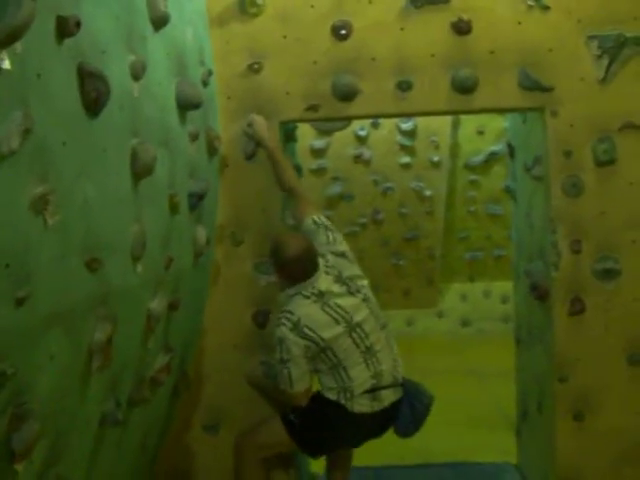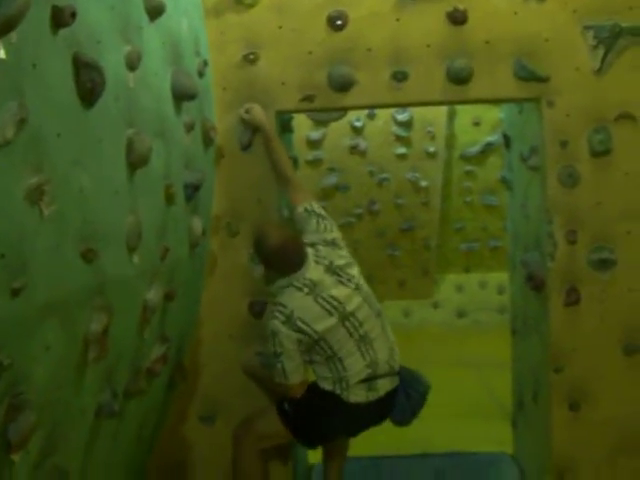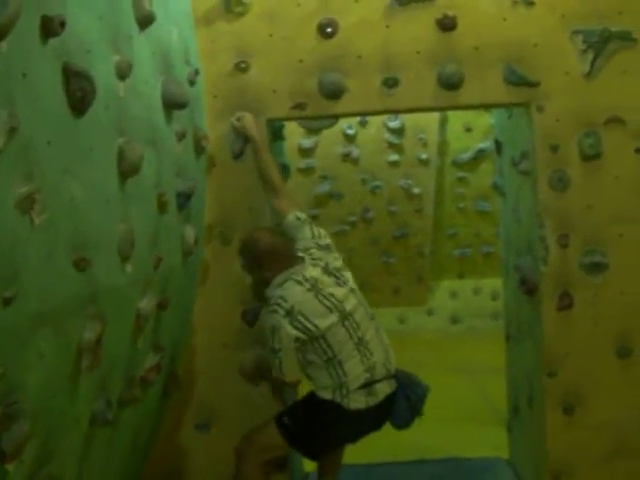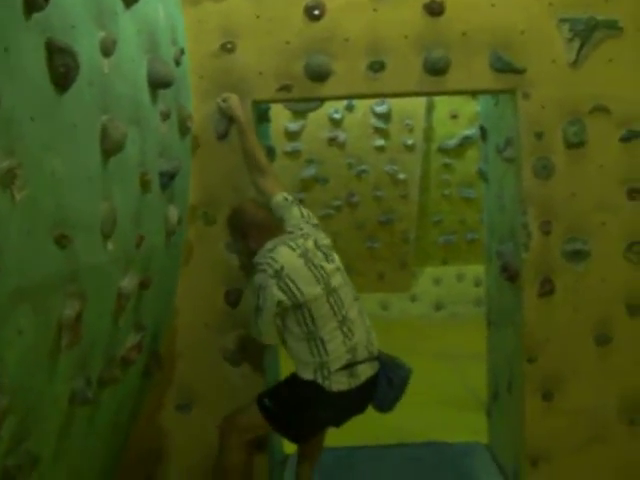
dt=0.3s
person 1, frame 1
left shoulder: (291, 324)
right shoulder: (337, 258)
left elbow: (297, 398)
right elbow: (299, 195)
left wrist: (260, 382)
right wrist: (269, 142)
left hip: (354, 413)
right hip: (391, 400)
left knee: (248, 446)
person 1, frame 2
left shoulder: (284, 315)
right shoulder: (327, 245)
left elbow: (292, 390)
right elbow: (293, 185)
left wrist: (255, 371)
right wrist: (267, 129)
left hip: (351, 401)
right hip: (388, 388)
left knee: (246, 437)
person 1, frame 3
left shoulder: (282, 309)
right shoulder: (318, 252)
left elbow: (285, 378)
right elbow: (279, 196)
left wrist: (254, 370)
right wrist: (256, 137)
left hip: (351, 407)
right hip: (384, 392)
left knee: (250, 449)
right knee: (330, 419)
person 1, frame 4
left shoulder: (271, 271)
right shoulder: (307, 230)
left elbow: (263, 338)
right elbow: (264, 177)
left wrist: (242, 344)
right wrist: (242, 120)
left hip: (333, 388)
right hip: (366, 375)
left knee: (234, 428)
right knee: (315, 398)
